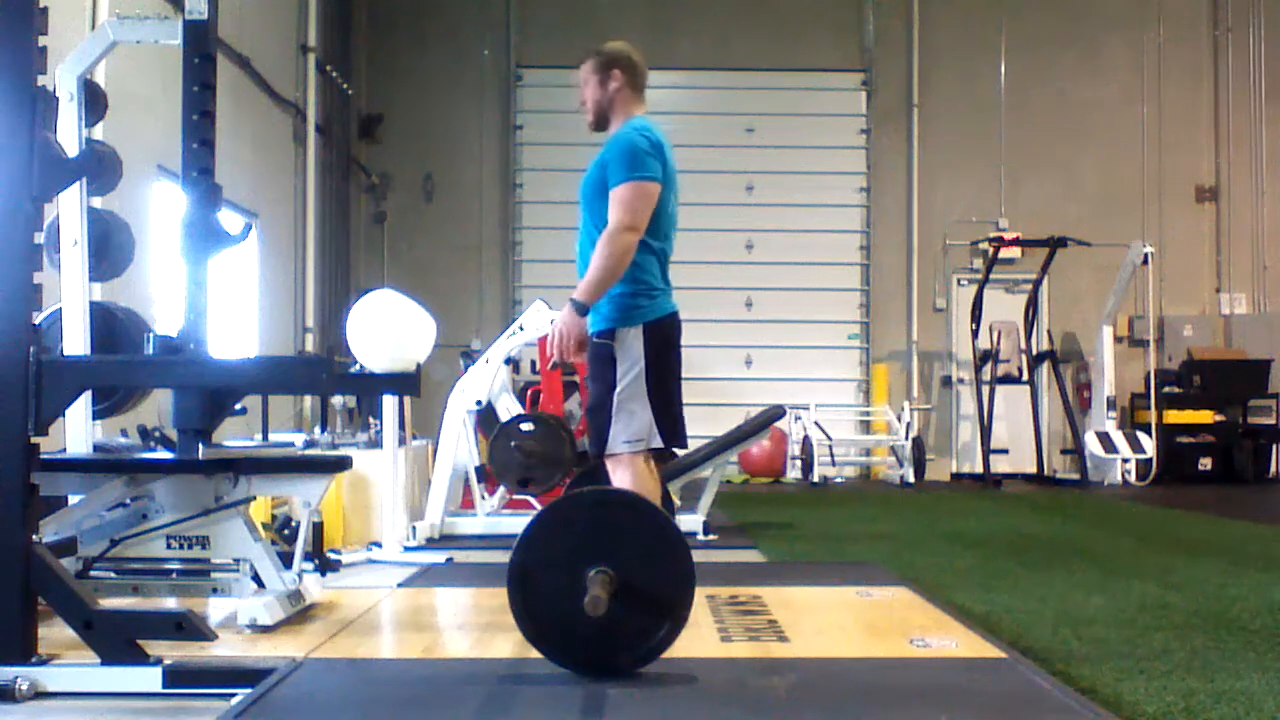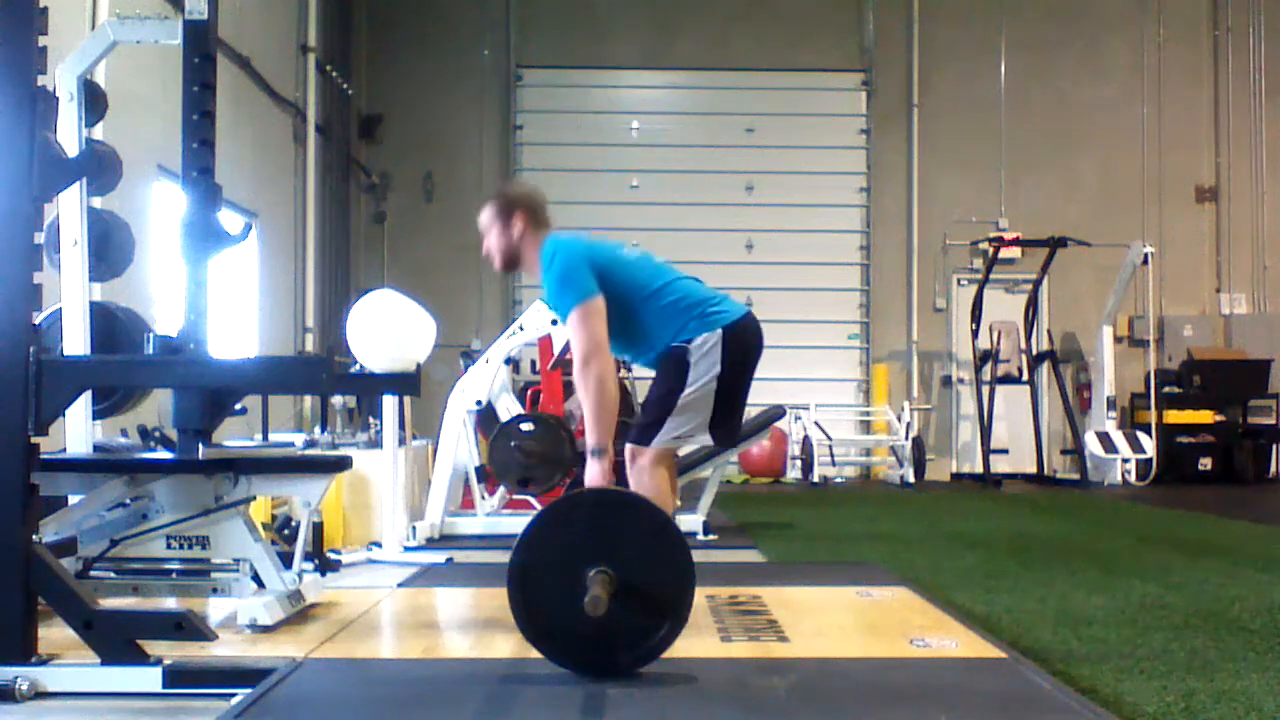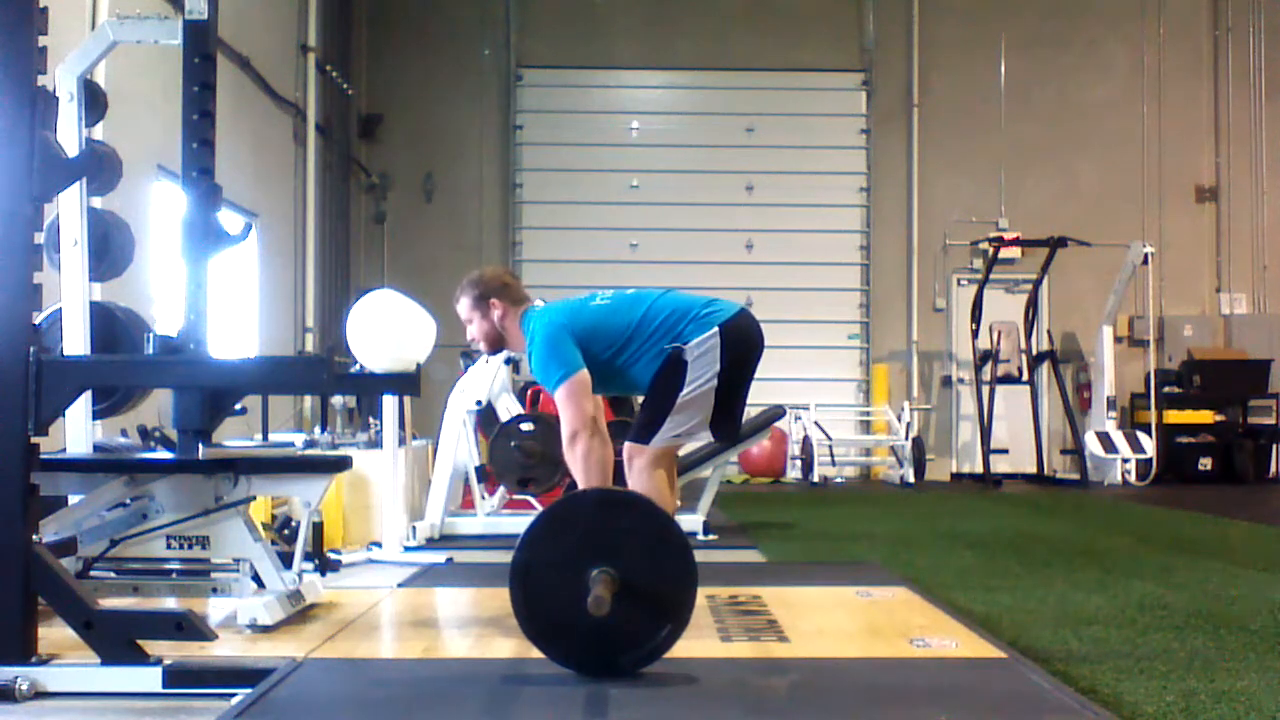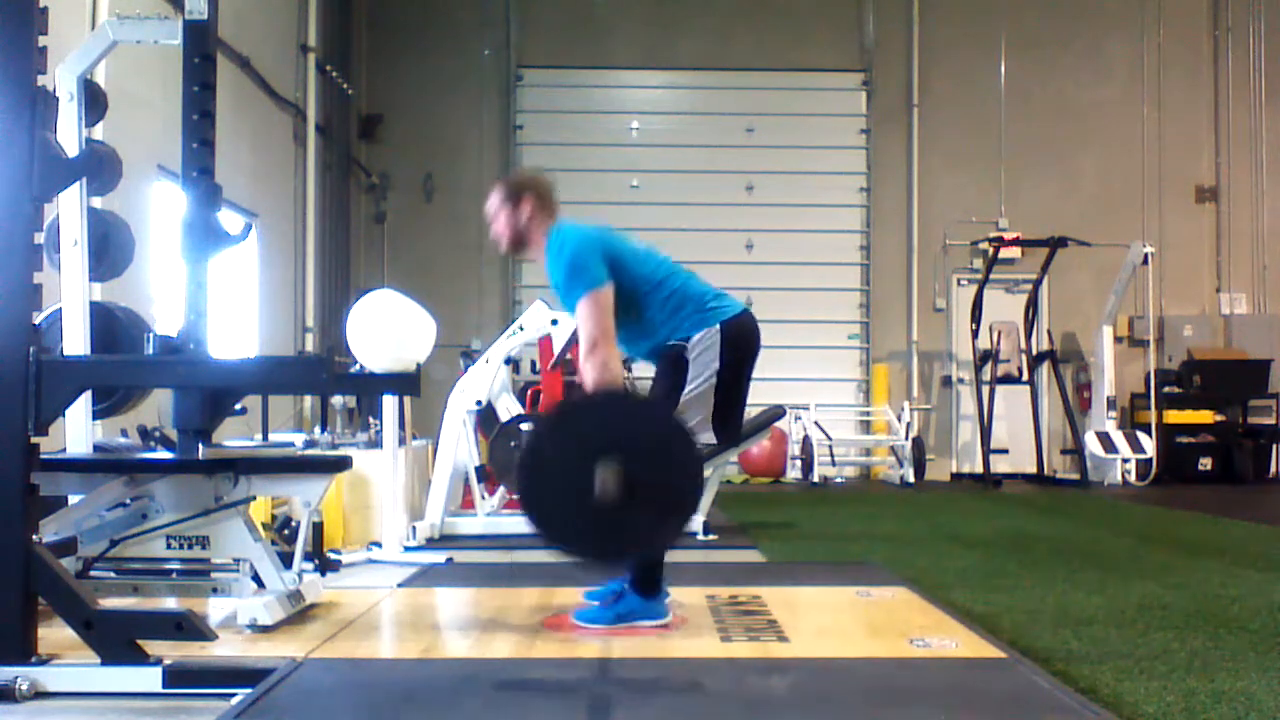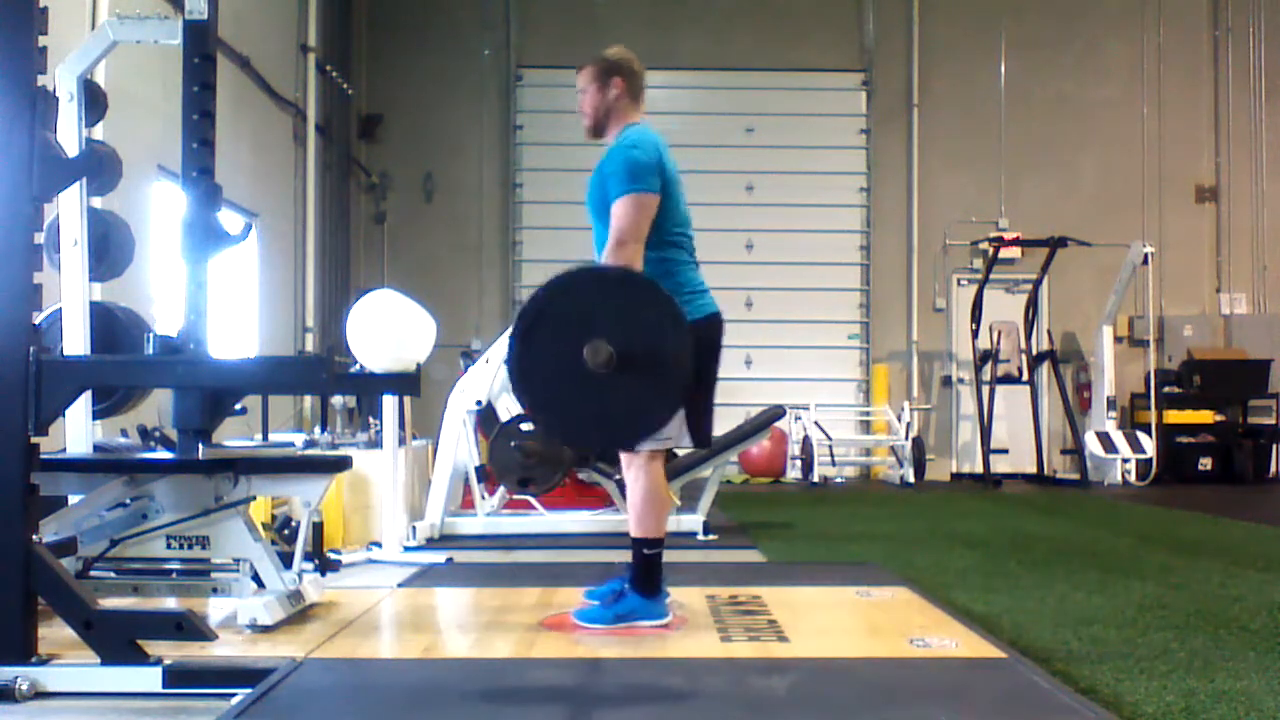
dt=1s
person 1, frame 1
left shoulder: (633, 143)
right shoulder: (631, 145)
left elbow: (625, 234)
left wrist: (576, 307)
right wrist: (591, 316)
left hip: (631, 323)
right hip: (631, 320)
left knee: (626, 453)
right knee: (631, 451)
person 1, frame 2
left shoulder: (562, 262)
right shoulder: (568, 254)
left elbow: (592, 362)
right elbow: (598, 362)
left wrist: (597, 454)
right wrist: (602, 451)
left hip: (712, 338)
right hip: (728, 332)
left knee: (644, 456)
right knee: (652, 454)
person 1, frame 3
left shoulder: (546, 334)
right shoulder: (553, 322)
left elbow: (578, 436)
right elbow: (594, 433)
left hip: (713, 338)
right hip: (728, 330)
left knee: (641, 455)
right knee: (654, 454)
person 1, frame 4
left shoulder: (570, 250)
right shoulder: (573, 245)
left elbow: (598, 349)
right elbow: (599, 345)
left hip: (712, 335)
right hip: (711, 334)
left ankle: (645, 596)
right ankle: (643, 582)
person 1, frame 5
left shoulder: (631, 151)
right shoulder: (633, 150)
left elbow: (625, 246)
left knee: (641, 450)
right knee: (642, 449)
left ankle: (644, 594)
right ankle: (643, 578)
